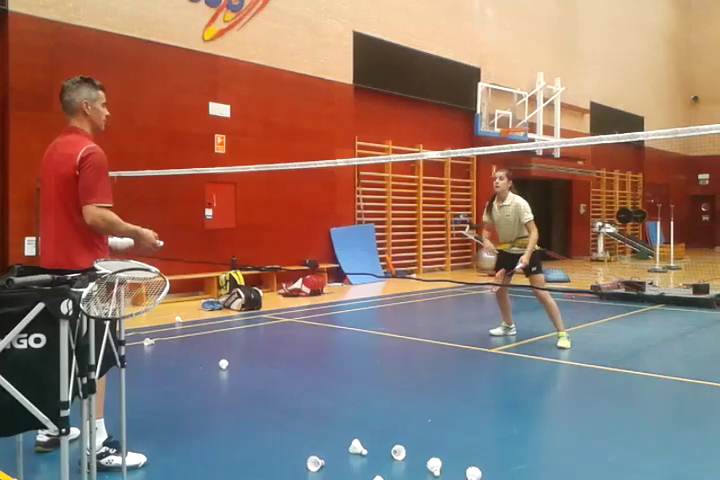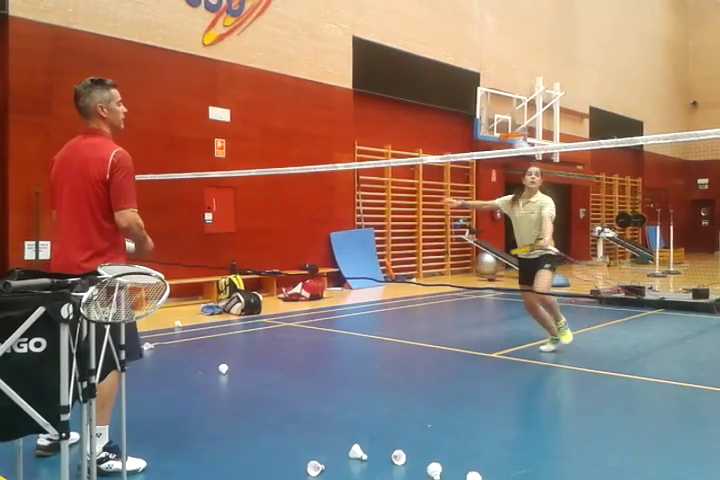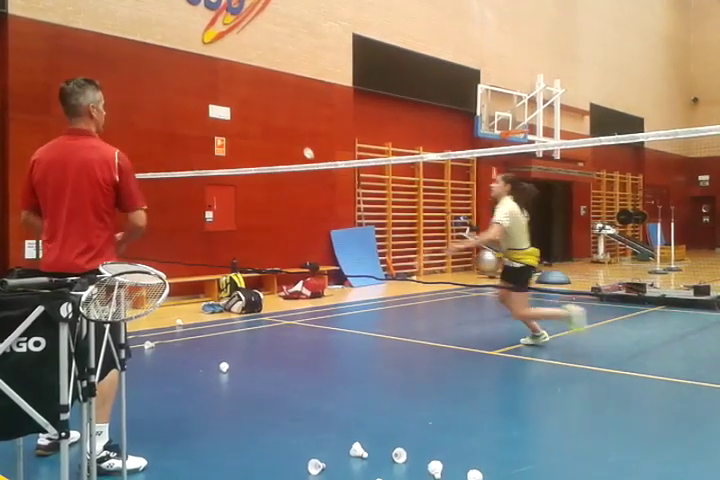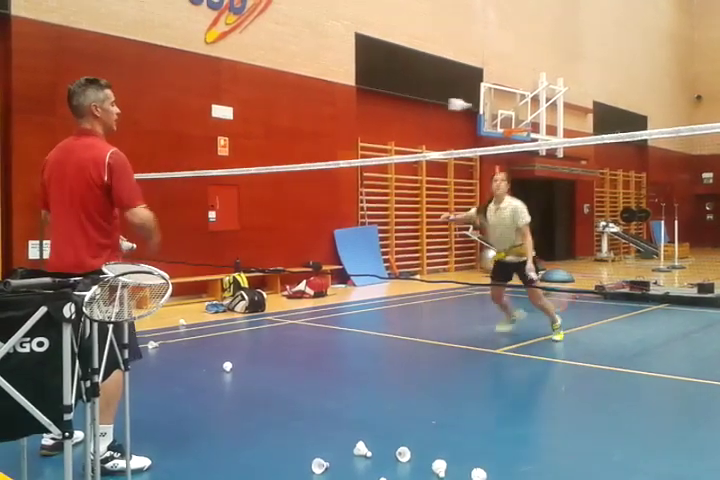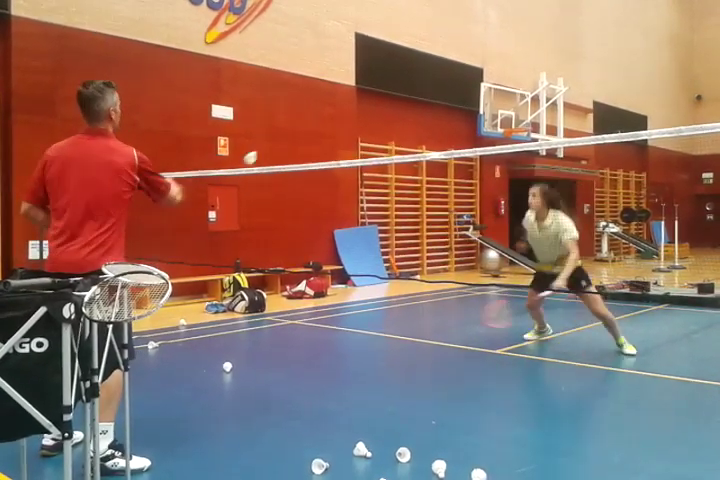
dt=1s
person 1, frame 1
left shoulder: (53, 150)
right shoulder: (89, 153)
right elbow: (94, 216)
left wrist: (112, 239)
right wrist: (137, 233)
left hip: (56, 267)
right hip: (83, 270)
left ankle: (49, 429)
right ankle: (99, 446)
person 1, frame 2
left shoulder: (63, 155)
right shoulder: (114, 156)
right elbow: (127, 219)
right wrist: (145, 241)
left hip: (64, 270)
right hip: (99, 273)
right knee: (109, 361)
left ankle: (50, 433)
right ankle: (99, 450)
person 1, frame 3
left shoulder: (41, 157)
right shoulder: (112, 158)
left elbow: (28, 217)
right elbow: (139, 221)
right wrist: (120, 242)
left hip: (54, 271)
right hip: (94, 273)
right knee: (107, 360)
left ankle: (50, 433)
right ankle: (100, 449)
person 1, frame 4
left shoulder: (54, 156)
right shoulder: (109, 156)
left elbow: (49, 215)
right elbow: (138, 216)
right wrist: (152, 237)
left hip: (60, 271)
right hip: (98, 274)
right knee: (114, 361)
left ankle: (55, 434)
right ankle: (104, 450)
person 1, frame 5
left shoulder: (54, 154)
right shoulder: (129, 158)
left elbow: (29, 209)
right elbow: (169, 195)
right wrist: (177, 191)
left hip: (58, 270)
right hip: (100, 273)
right knee: (113, 359)
left ankle: (55, 433)
right ankle: (105, 449)
person 2, frame 1
left shoulder: (519, 203)
right shoulder: (491, 205)
left elbow: (534, 232)
right elbow: (486, 228)
left wrist: (527, 254)
right wrist: (486, 240)
left hip: (526, 251)
right hip: (505, 251)
left knee: (541, 293)
right knee: (500, 289)
left ankle: (562, 334)
right ankle: (508, 325)
person 2, frame 2
left shoulder: (546, 201)
right shoulder: (512, 201)
left elbow: (548, 222)
right elbow: (485, 204)
left wrist: (547, 238)
right wrist: (461, 204)
left hip: (544, 254)
right hip: (525, 257)
left knee: (541, 292)
right knee: (530, 304)
left ankle: (561, 322)
right ankle: (555, 337)
person 2, frame 3
left shoulder: (505, 208)
right shoulder: (513, 205)
left elbow: (492, 235)
left wrist: (461, 246)
left hip: (520, 261)
right hip: (515, 258)
left knee: (520, 313)
right knee: (503, 297)
left ankle: (570, 313)
right ankle: (537, 333)
person 2, frame 4
left shoulder: (517, 206)
right shoulder: (487, 208)
left elbow: (526, 234)
right elbow: (466, 217)
left wrist: (529, 260)
right wrist: (452, 217)
left hip: (521, 257)
right hip: (502, 257)
left knee: (537, 300)
right knee: (496, 297)
left ankle: (556, 322)
right ankle: (512, 316)
person 2, frame 5
left shoulder: (561, 222)
right shoulder: (529, 218)
left elbow: (574, 254)
left wrist: (563, 277)
left hip: (567, 267)
right hip: (545, 268)
left knee: (599, 310)
right knee: (531, 305)
left ankle: (621, 341)
right ankle: (542, 329)
